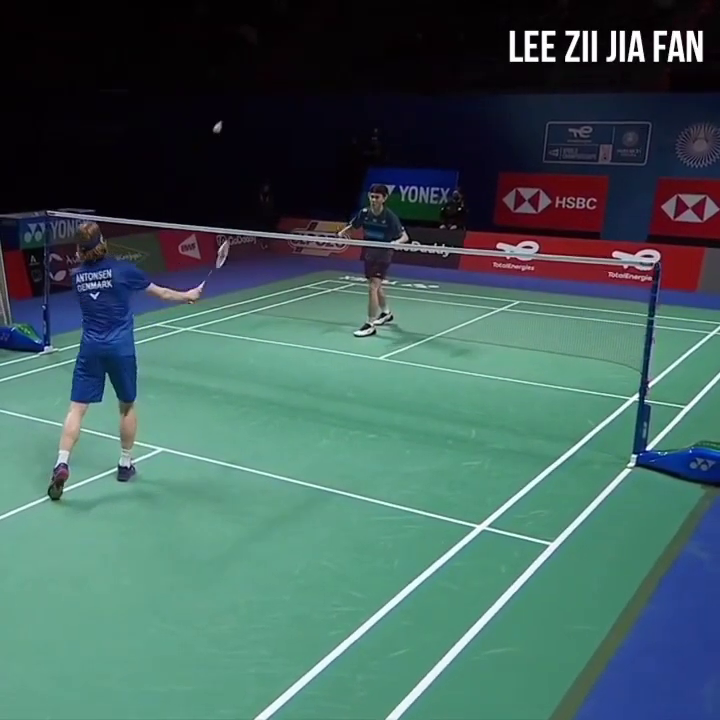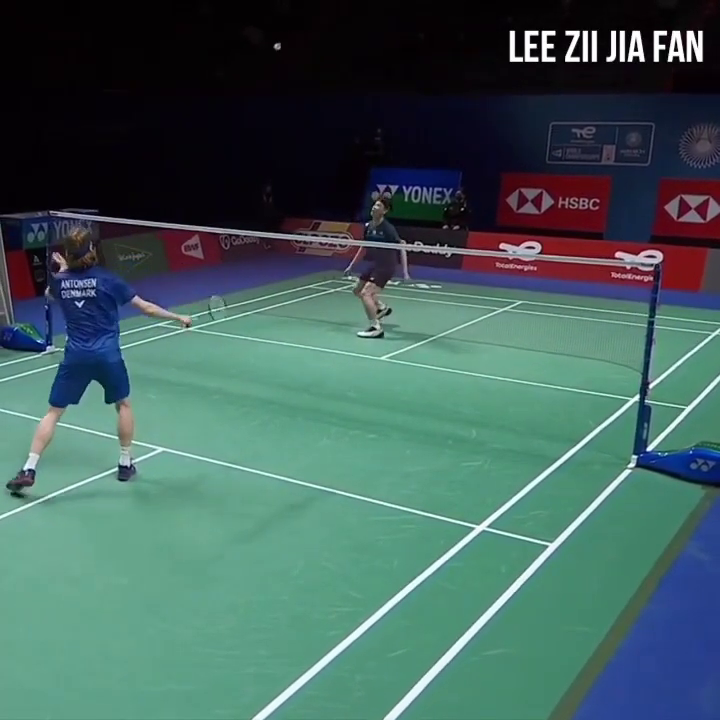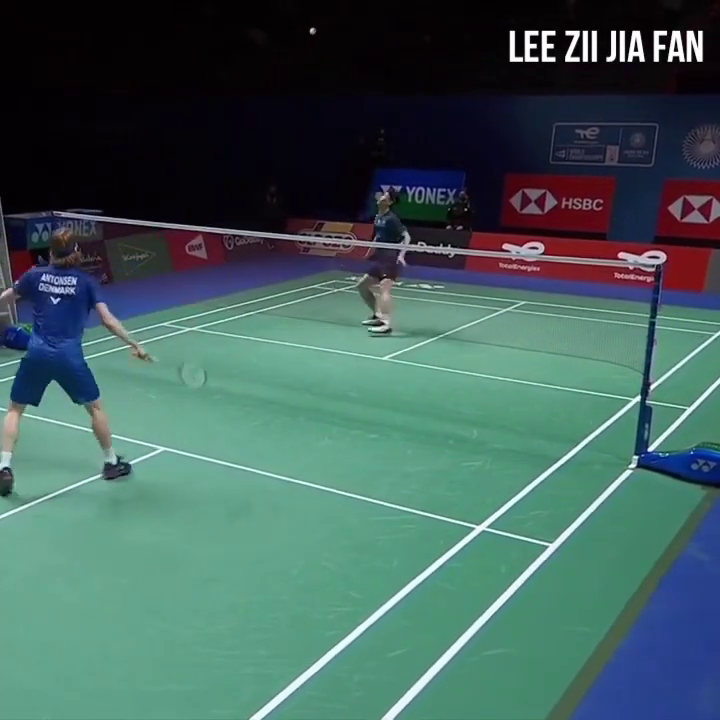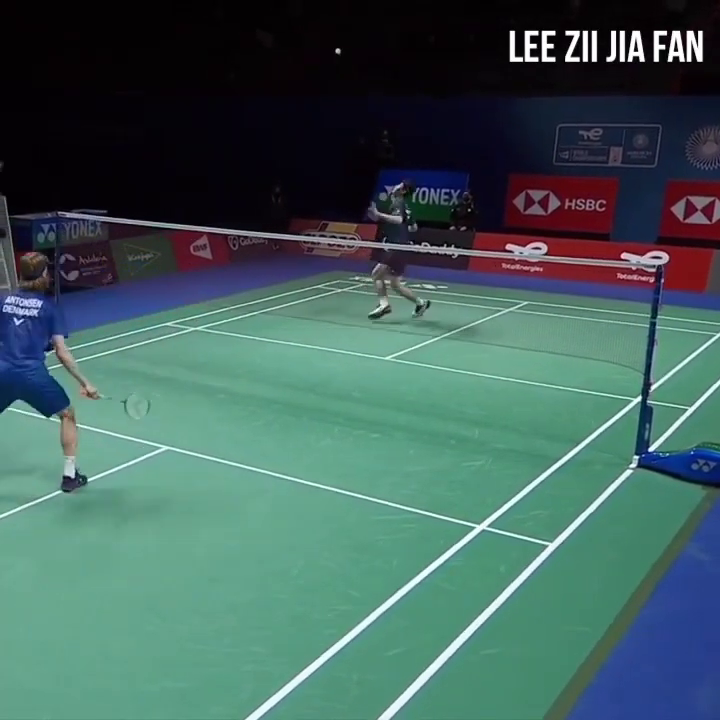
dt=0.2s
person 1, frame 1
left shoulder: (76, 275)
right shoulder: (122, 269)
right elbow: (160, 294)
right wrist: (188, 295)
left hip: (90, 349)
right hip: (120, 348)
left knee: (77, 409)
right knee: (127, 407)
left ankle: (62, 464)
right ankle: (125, 464)
person 1, frame 2
left shoulder: (59, 281)
right shoulder: (107, 279)
left elbow: (50, 293)
right elbow: (144, 307)
left wrist: (63, 269)
right wrist: (178, 318)
left hip: (75, 355)
right hip: (106, 354)
left knee: (53, 413)
right knee: (123, 405)
left ankle: (28, 471)
right ankle: (125, 464)
person 1, frame 3
left shoulder: (34, 276)
right shoulder: (85, 282)
right elbow: (108, 320)
right wrist: (135, 345)
left hip: (36, 355)
right hip: (69, 357)
right knee: (95, 407)
right ankle: (111, 463)
person 1, frame 4
right shoulder: (49, 307)
right elbow: (62, 353)
right wrist: (84, 383)
right hip: (33, 375)
right knee: (68, 415)
right ankle: (70, 475)
